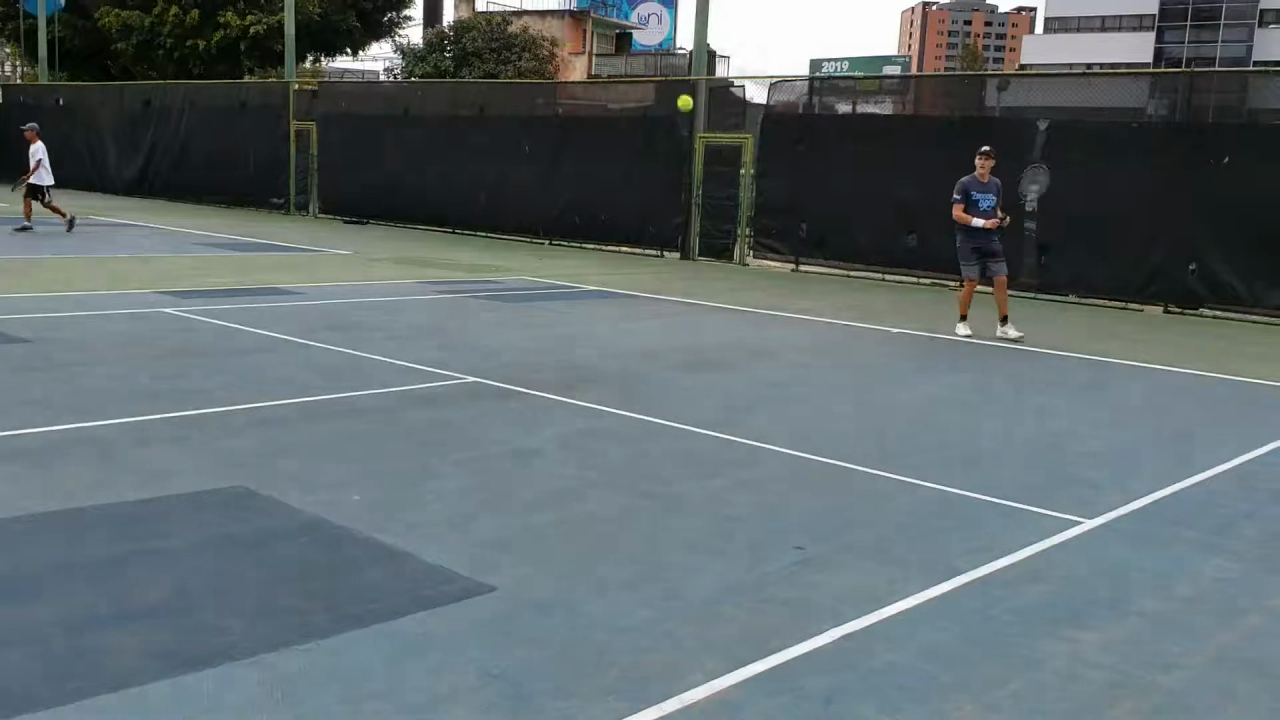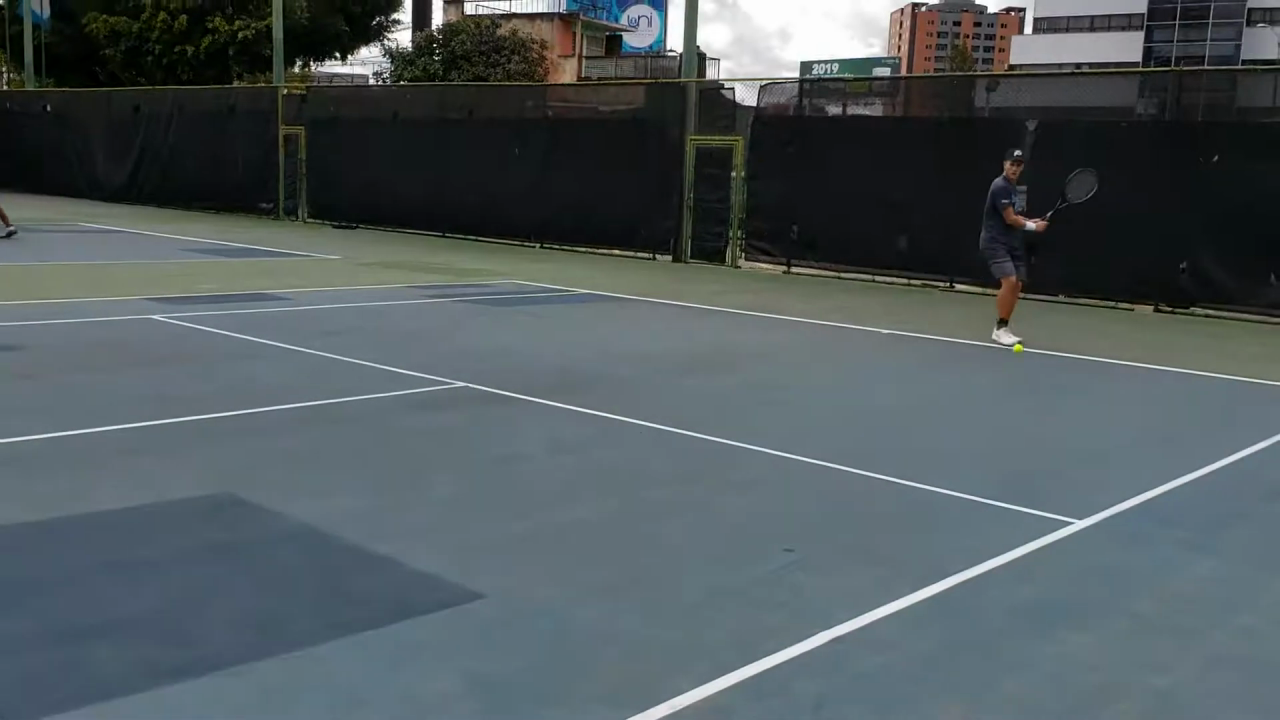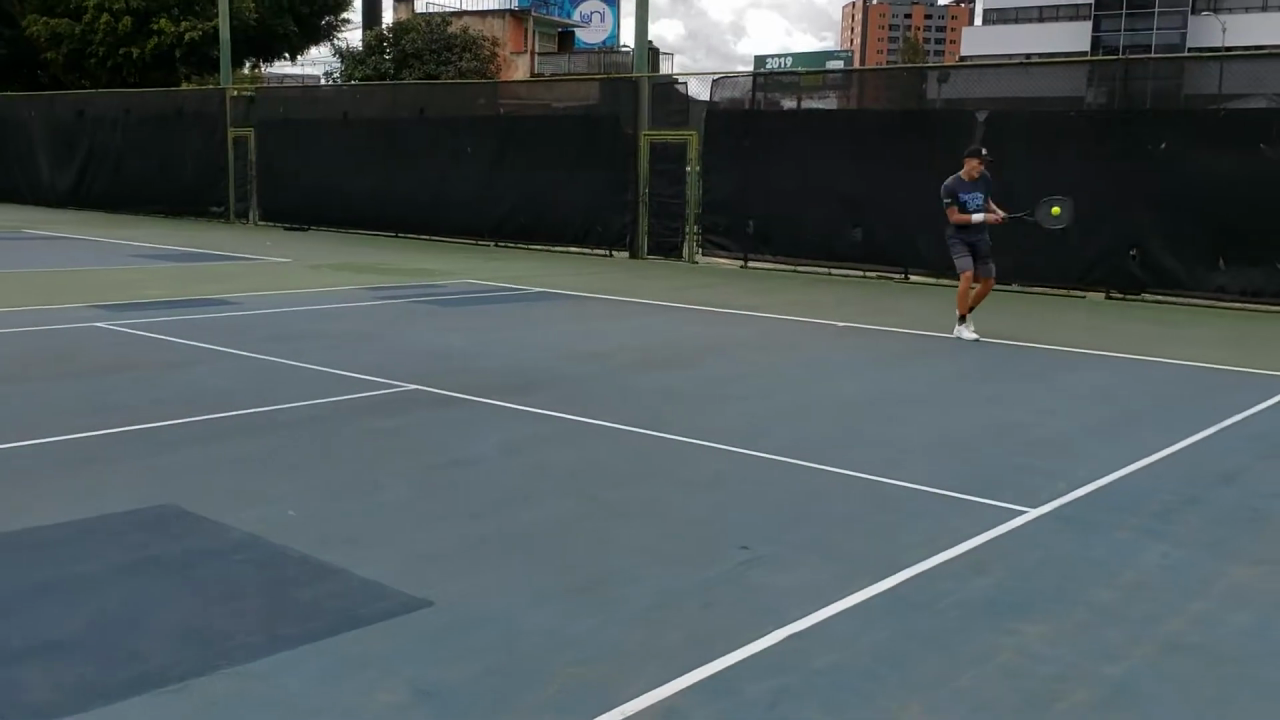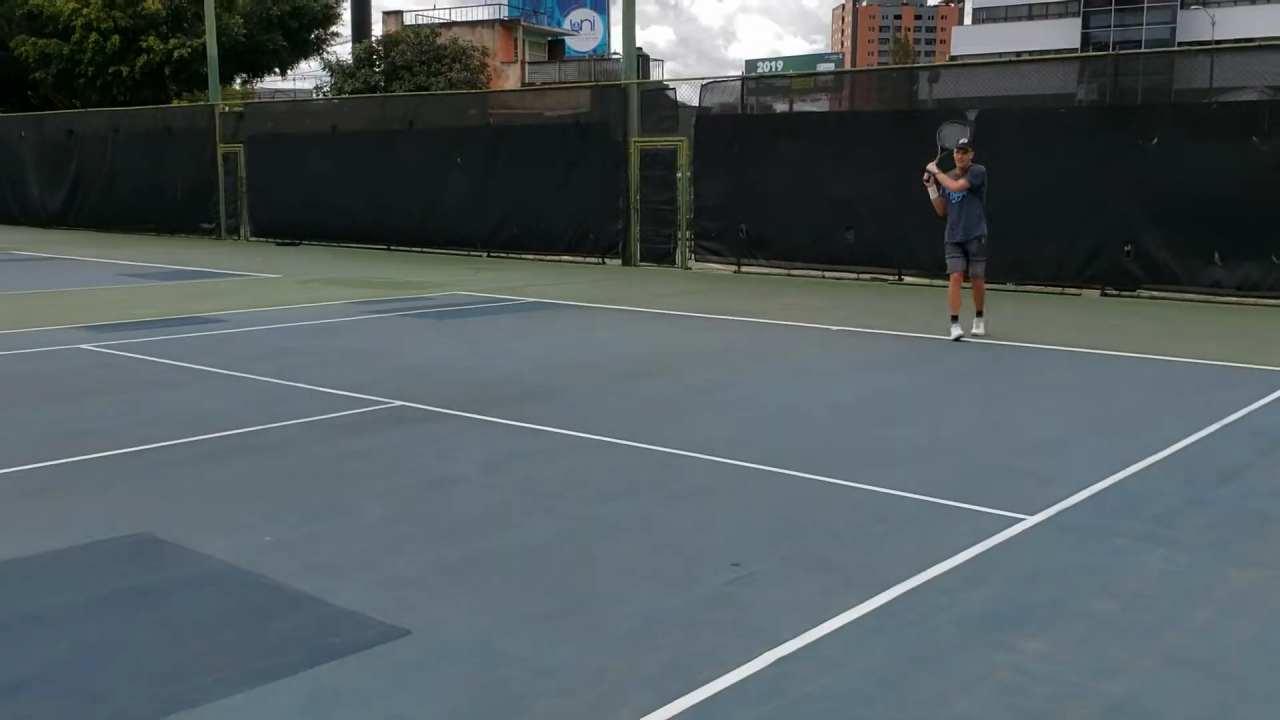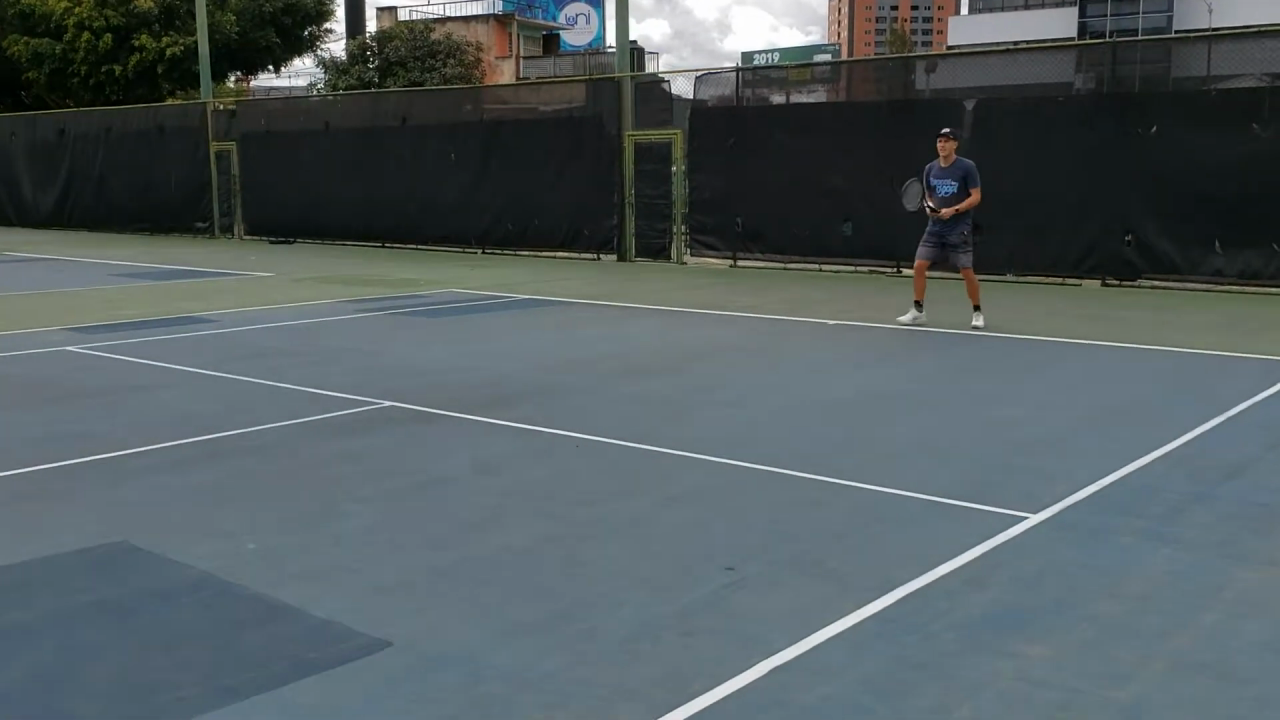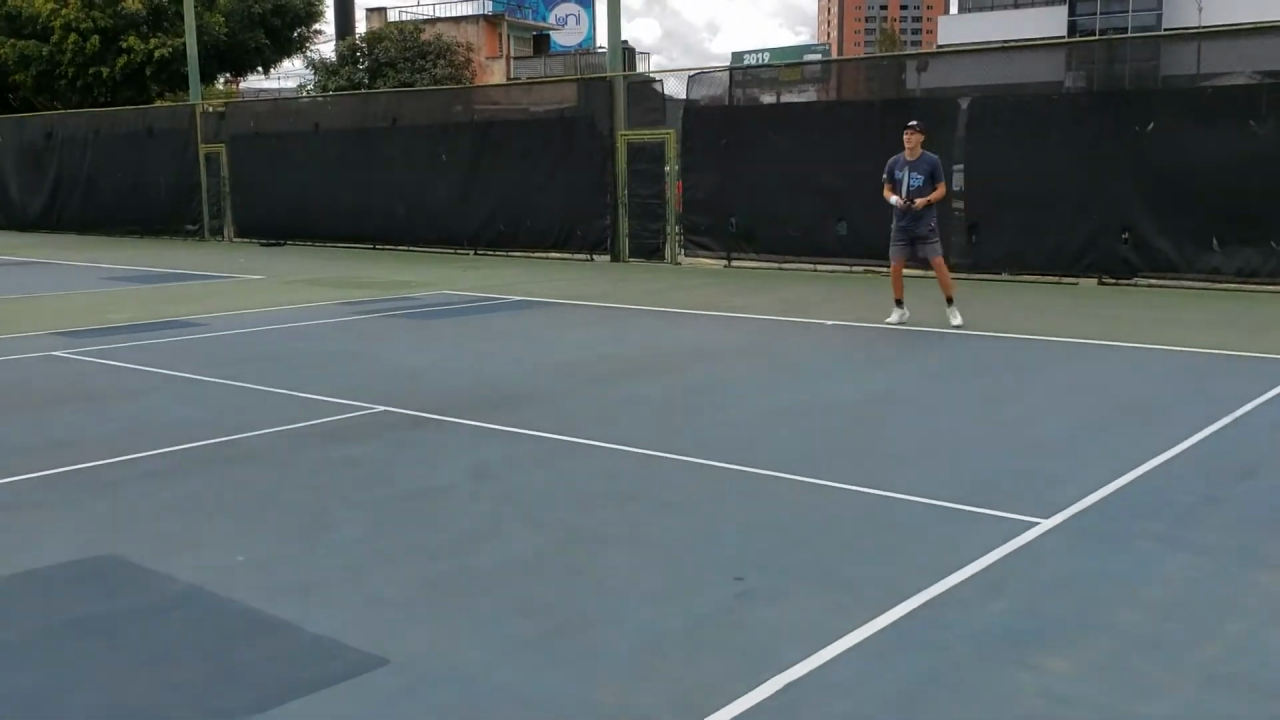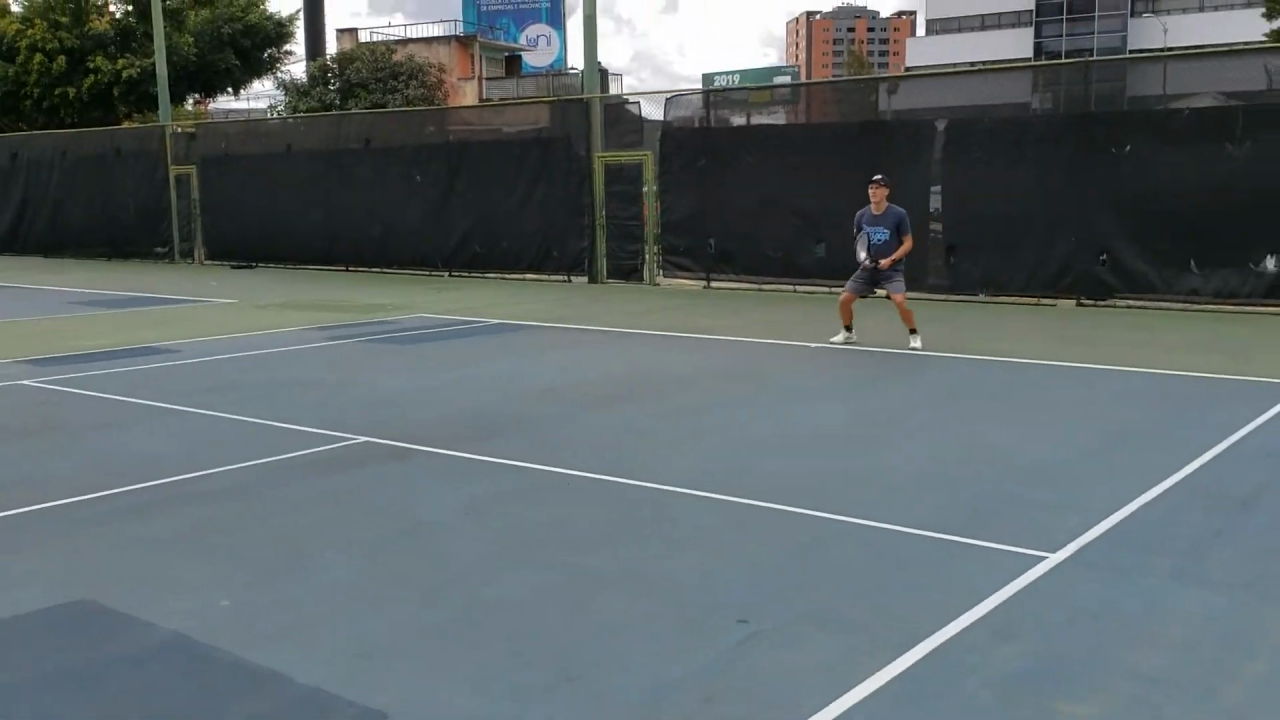
dt=0.4s
person 1, frame 1
left shoulder: (996, 184)
right shoulder: (964, 184)
right elbow: (957, 214)
left wrist: (1002, 218)
right wrist: (982, 223)
left hip: (991, 241)
right hip: (969, 242)
left knee: (1001, 281)
right knee: (971, 283)
left ankle: (1004, 326)
right ankle: (962, 322)
person 1, frame 2
left shoulder: (1011, 184)
right shoulder: (1000, 186)
right elbow: (1010, 219)
left wrist: (1031, 220)
right wrist: (1033, 227)
left hip: (1012, 243)
right hip: (994, 242)
left knee: (1017, 286)
right knee: (1009, 281)
left ankle: (1002, 328)
right ankle: (1001, 329)
person 1, frame 3
left shoulder: (985, 178)
right shoulder: (950, 186)
right elbow: (954, 218)
left wrist: (996, 211)
right wrist: (983, 217)
left hip: (980, 238)
right hip: (959, 239)
left knee: (988, 282)
right knee: (967, 277)
left ankle: (965, 311)
right ankle: (961, 325)
person 1, frame 4
left shoulder: (978, 171)
right shoulder: (946, 177)
left elbow: (956, 187)
right elbow: (941, 211)
left wrist: (936, 171)
right wrist: (931, 187)
left hip: (975, 235)
right hip: (953, 236)
left knee: (978, 280)
right knee: (955, 278)
left ankle: (979, 319)
right ankle: (954, 325)
person 1, frame 5
left shoulder: (967, 167)
right shoulder: (930, 169)
left elbow: (976, 197)
left wrist: (953, 210)
right wrist: (930, 207)
left hip: (959, 229)
right hip: (934, 228)
left knee: (967, 271)
right knee: (919, 266)
left ankle: (977, 313)
right ankle: (918, 311)
person 1, frame 6
left shoulder: (933, 161)
right shoulder: (893, 163)
left elbow: (942, 190)
right elbow: (887, 191)
left wrist: (925, 201)
right wrist: (895, 200)
left hip: (925, 222)
right hip: (901, 223)
left knee: (938, 263)
right knee: (895, 267)
left ankle: (951, 308)
right ankle: (900, 309)
person 1, frame 7
left shoulder: (899, 214)
right shoulder: (861, 215)
left elbow: (908, 243)
left wrist: (891, 259)
left hip: (892, 268)
right hip: (868, 268)
left knee: (900, 301)
right knee: (844, 299)
left ankle: (914, 336)
right ankle: (848, 333)
